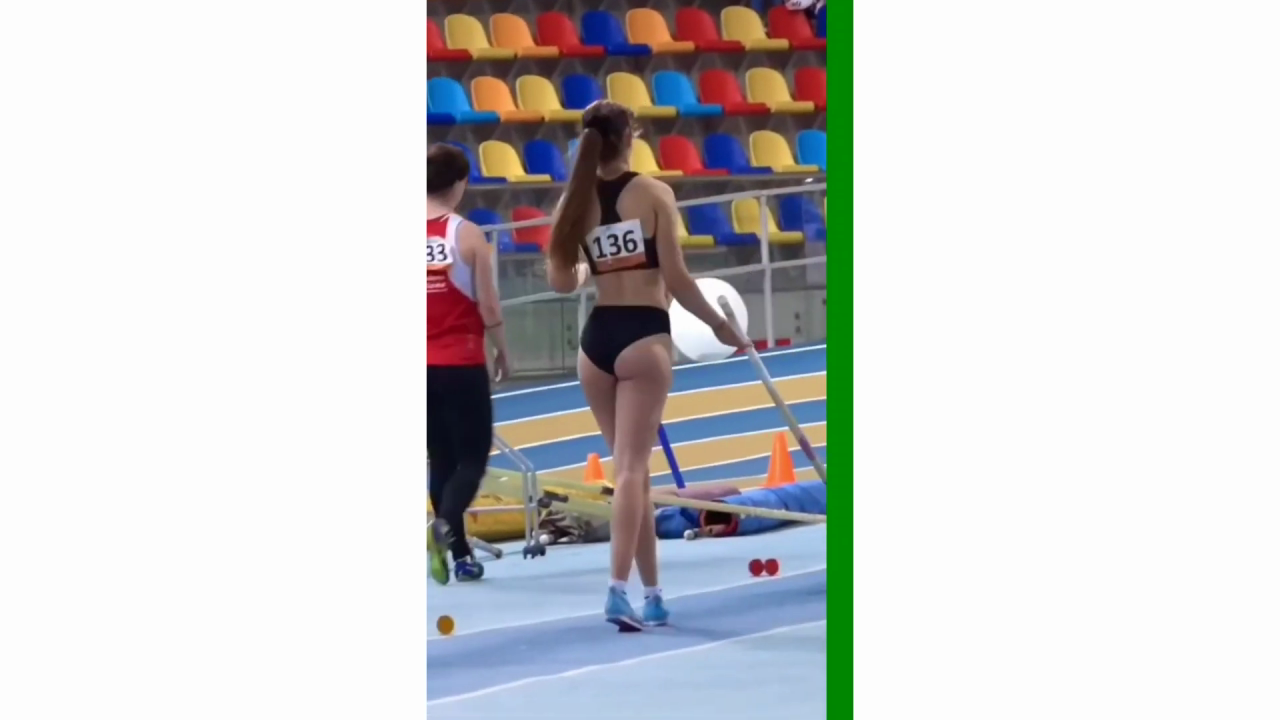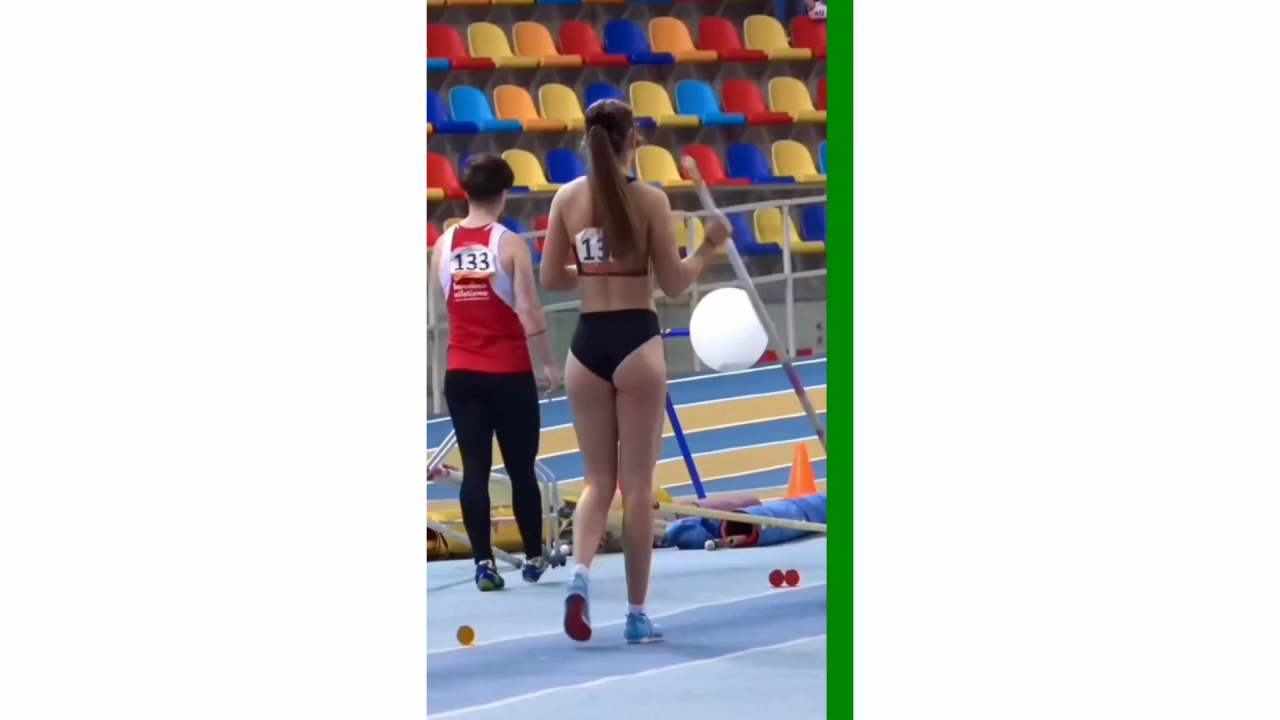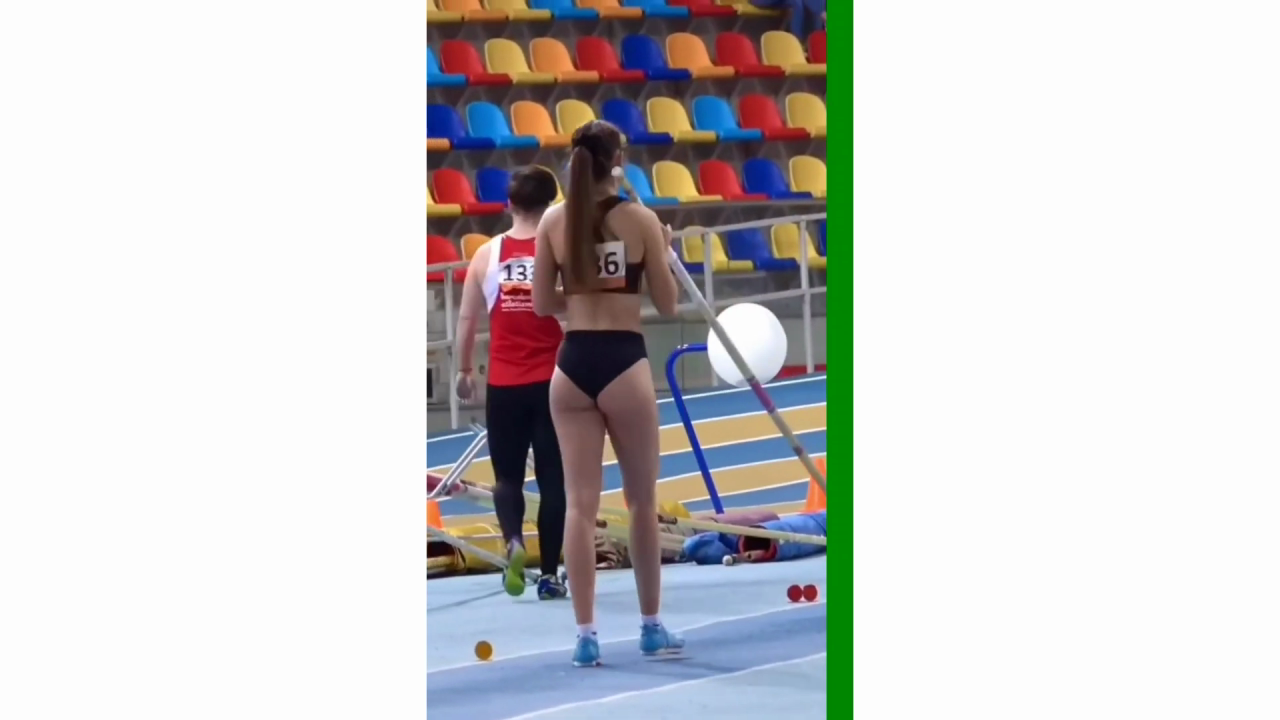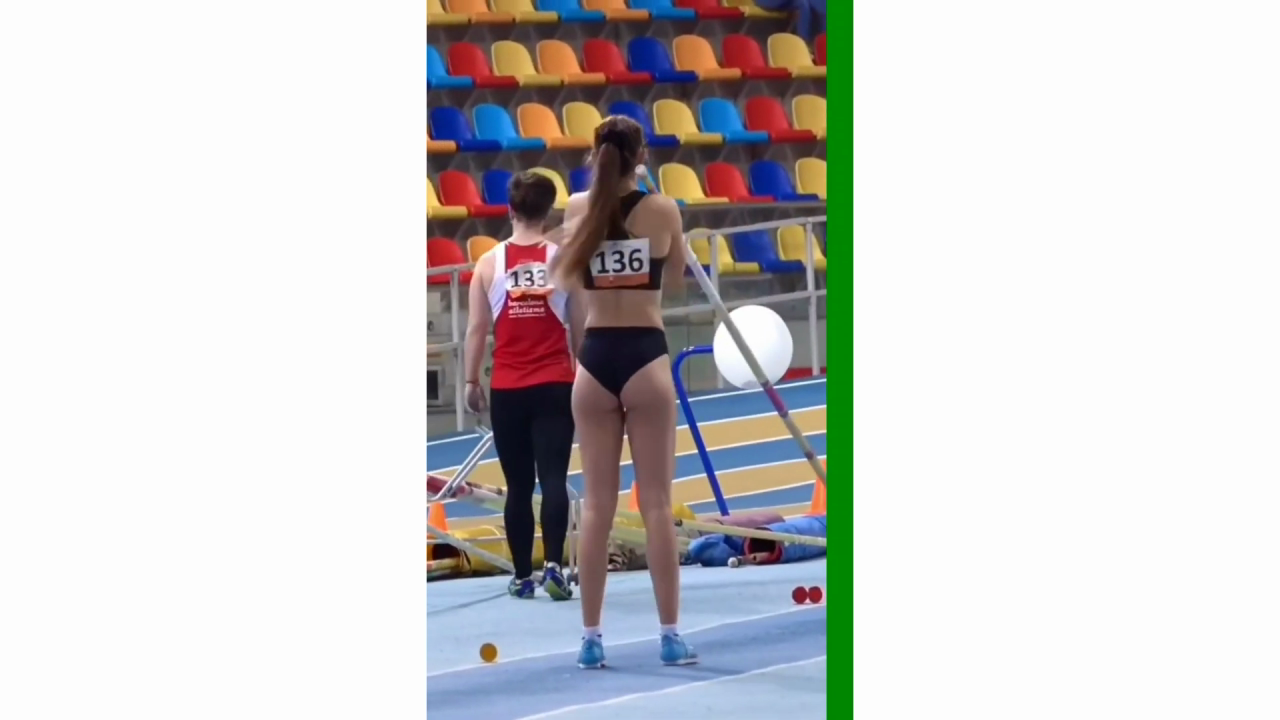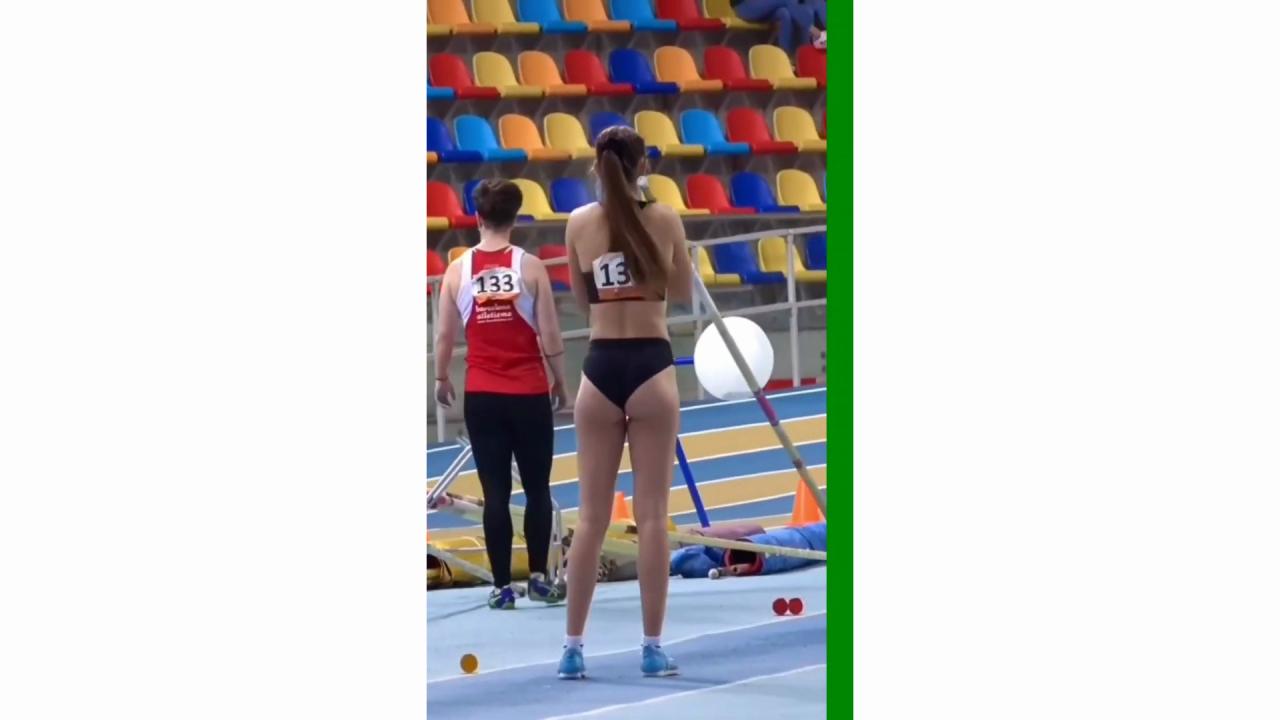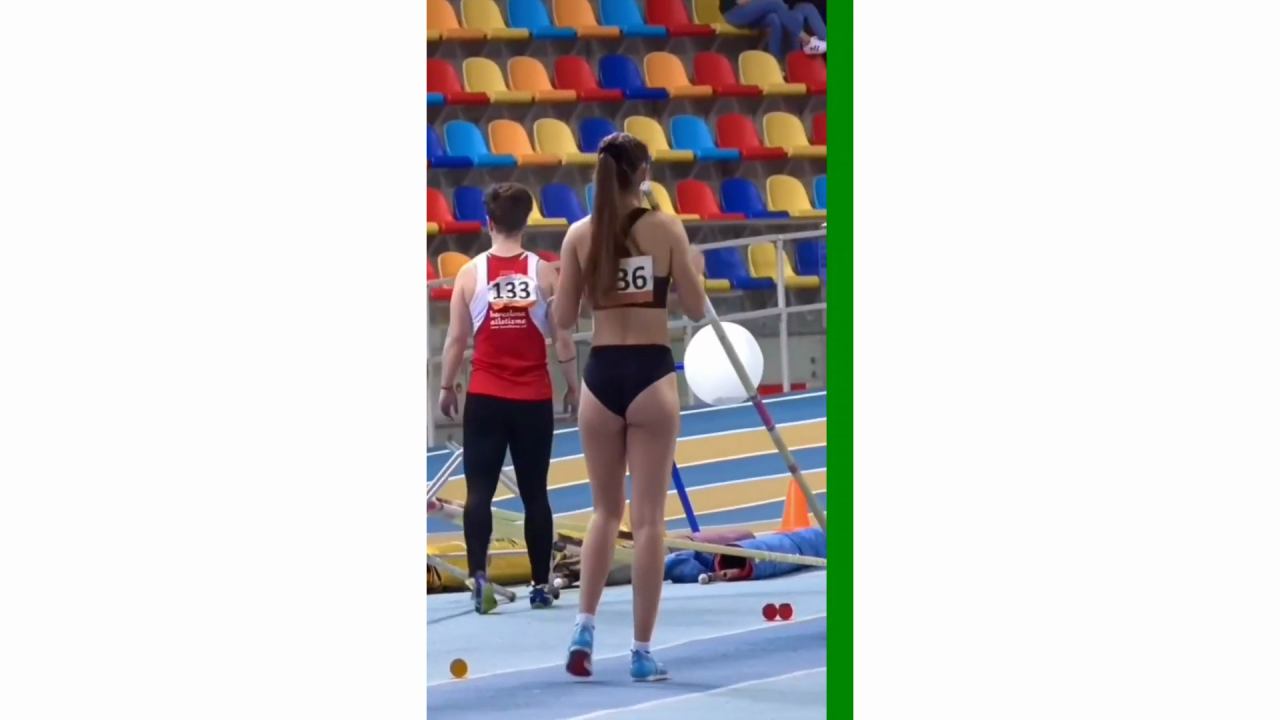
dt=0.4s
person 1, frame 1
left shoulder: (571, 199)
right shoulder: (656, 194)
left elbow: (559, 280)
right elbow: (676, 278)
right wrist: (719, 324)
left hip: (597, 338)
right hip: (643, 337)
left knee: (627, 469)
right knee: (632, 468)
left ankle: (651, 593)
right ankle: (620, 589)
person 1, frame 2
left shoulder: (566, 197)
right shoulder: (648, 199)
left elbow: (551, 278)
right elbow: (674, 282)
right wrist: (709, 246)
left hip: (587, 343)
right hip: (635, 341)
left knee: (598, 481)
right knee: (637, 486)
left ankle: (579, 576)
right ankle: (637, 613)
person 1, frame 3
left shoulder: (554, 219)
right shoulder: (641, 218)
left elbow: (543, 305)
right elbow: (667, 304)
left hip: (573, 365)
right hip: (624, 363)
left knee: (581, 503)
right knee: (642, 500)
left ankle: (586, 635)
right ankle: (651, 622)
person 1, frame 4
left shoulder: (577, 209)
right shoulder: (664, 209)
left hip: (595, 359)
right hip: (646, 358)
left knee: (597, 504)
right knee: (656, 503)
left ankle: (591, 636)
right ankle: (670, 634)
person 1, frame 5
left shoulder: (579, 222)
right shoulder: (666, 219)
left hip: (600, 370)
right hip: (651, 367)
left knee: (591, 516)
right knee: (652, 515)
left ankle: (572, 647)
right ankle: (653, 647)
person 1, frame 6
left shoulder: (579, 234)
right shoulder: (665, 227)
left elbow: (562, 318)
right elbow: (697, 309)
right wrist: (692, 268)
left hip: (600, 377)
right hip: (651, 376)
left knee: (605, 511)
right knee: (647, 519)
left ankle: (584, 626)
right ankle: (642, 651)
person 2, frame 1
right shoulder: (468, 234)
right elbow: (488, 303)
right wrist: (501, 350)
left hip: (421, 365)
right hip: (462, 365)
left knee: (441, 460)
right knee: (474, 456)
left ankle: (462, 555)
right ankle: (442, 526)
person 2, frame 2
left shoulder: (443, 244)
right shoulder: (510, 243)
right elbow: (529, 311)
right wrist: (549, 362)
left hip: (461, 374)
right hip: (509, 373)
left knee: (475, 470)
right knee: (522, 471)
left ankle: (484, 560)
right ankle: (534, 557)
person 2, frame 3
left shoulder: (486, 254)
left elbow: (467, 319)
left wrist: (463, 369)
left hip: (504, 384)
right hip: (552, 383)
left knee: (508, 479)
right knee: (551, 480)
left ankle: (513, 542)
right ankle: (549, 575)
person 2, frame 4
left shoulder: (489, 263)
left elbow: (476, 330)
right elbow: (577, 330)
left wrist: (471, 381)
right wrist: (581, 375)
left hip: (507, 390)
right hip: (554, 387)
left knee: (519, 486)
right knee: (553, 480)
left ankle: (522, 577)
right ankle: (553, 565)
person 2, frame 5
left shoulder: (458, 270)
right shoulder: (530, 266)
left elbow: (445, 335)
right elbow: (550, 334)
left wrist: (441, 379)
right wrist: (561, 382)
left hip: (481, 395)
right hip: (529, 394)
left knee: (495, 492)
right knee: (537, 489)
left ankle: (502, 585)
right ankle: (539, 575)
person 2, frame 6
left shoulder: (470, 273)
right shoulder: (544, 272)
left elbow: (456, 338)
right elbow: (562, 339)
left wrist: (446, 387)
right wrist: (573, 385)
left hip: (485, 397)
right hip: (534, 398)
left knee: (479, 491)
right knee: (535, 494)
left ankle: (477, 574)
right ankle: (541, 585)
